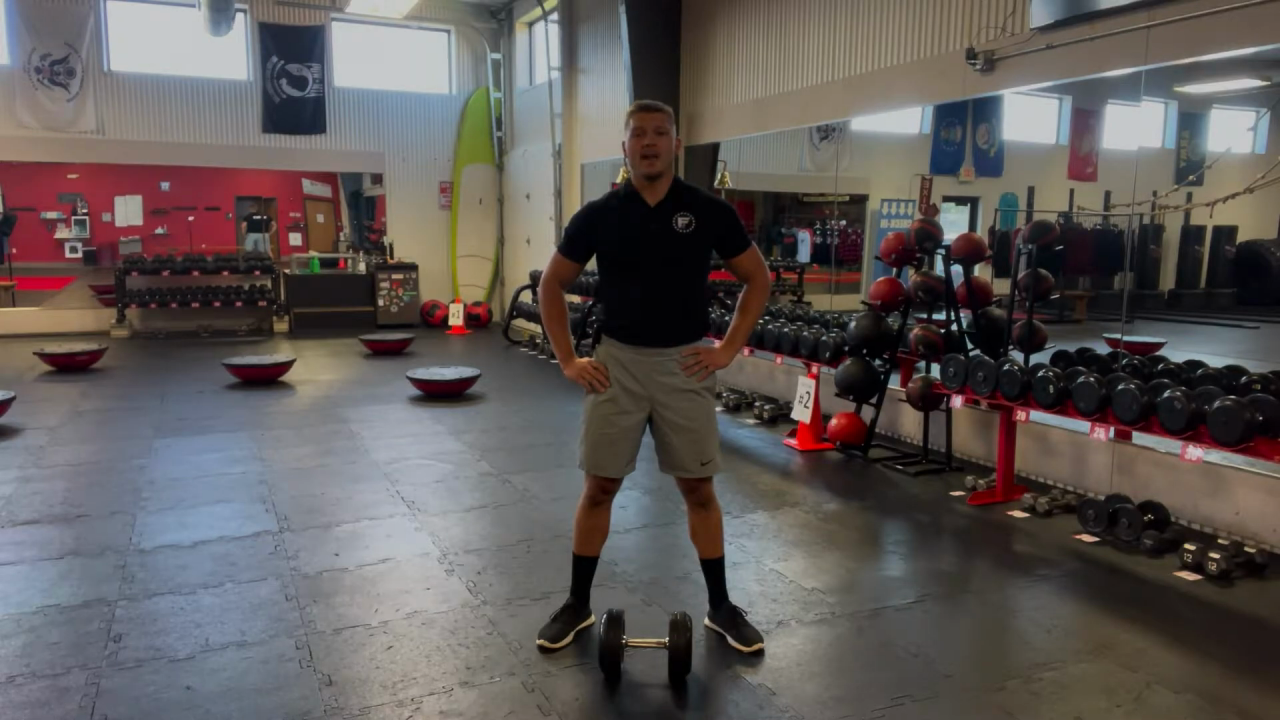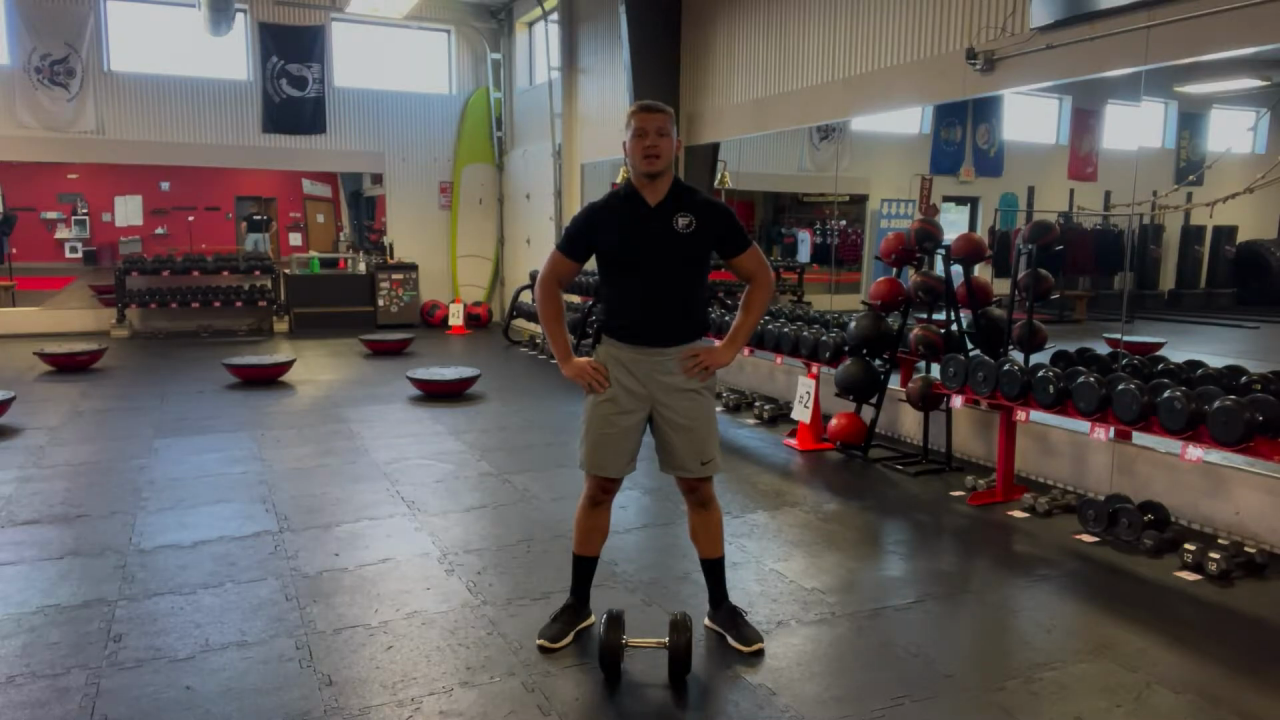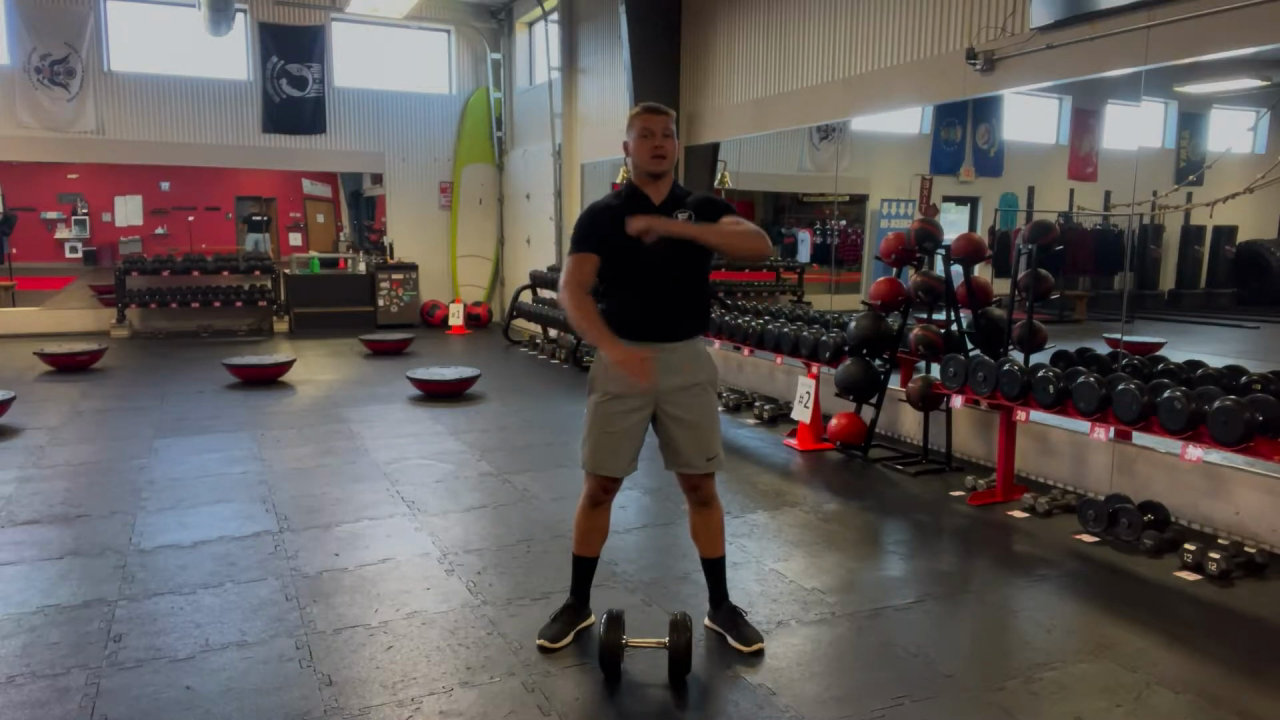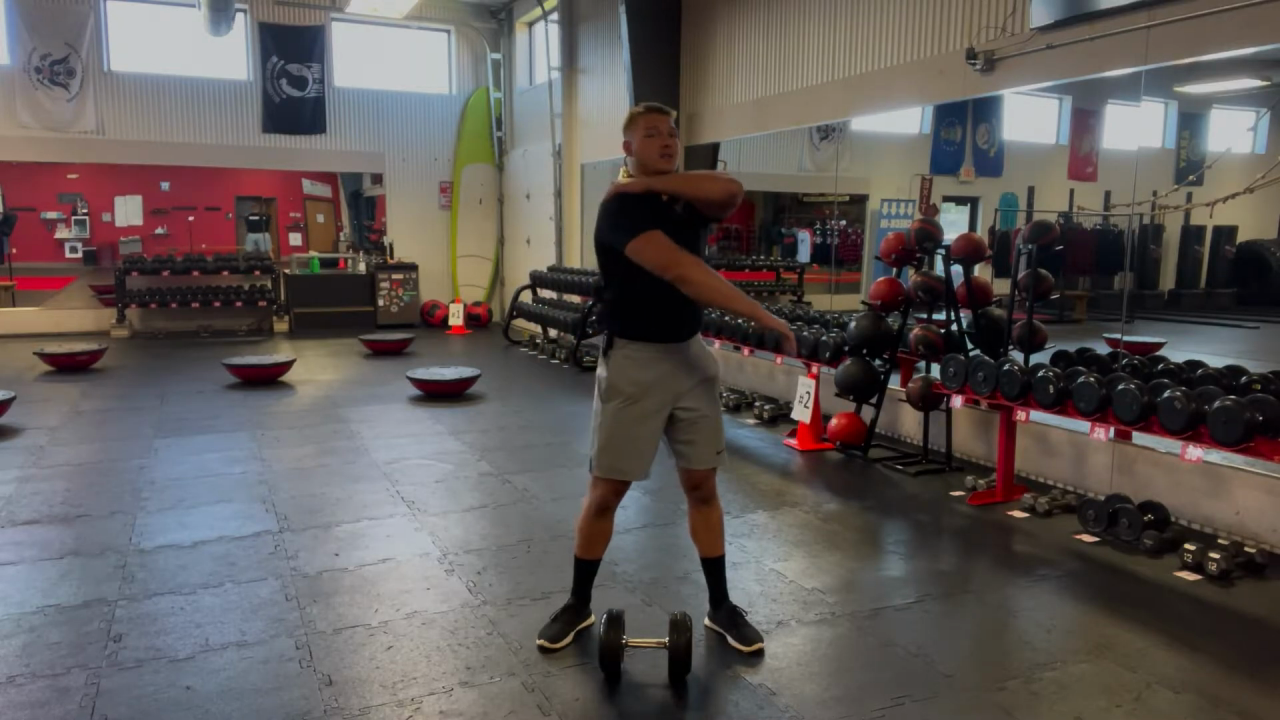
dt=0.5s
person 1, frame 1
left shoulder: (709, 211)
right shoulder: (599, 215)
left elbow: (758, 279)
right elbow: (552, 284)
left wrist: (729, 348)
right wrist: (568, 359)
left hip: (684, 364)
right hip: (617, 363)
left knee: (699, 488)
right knee: (599, 487)
left ankle: (720, 606)
right ankle: (577, 604)
person 1, frame 2
left shoulder: (708, 213)
right shoulder: (599, 216)
left elbow: (761, 279)
right elbow: (549, 283)
left wrist: (730, 347)
right wrist: (565, 358)
left hip: (684, 365)
right hip: (617, 364)
left knee: (698, 489)
right knee: (599, 487)
left ankle: (720, 606)
right ankle: (577, 604)
person 1, frame 3
left shoulder: (702, 210)
right shoulder: (602, 215)
left elbow: (758, 246)
right elbow: (572, 288)
left wrist: (680, 228)
right wrist: (609, 344)
left hip: (686, 365)
right hip: (622, 362)
left knee: (701, 487)
right knee: (599, 486)
left ankle: (720, 605)
right ankle: (577, 604)
person 1, frame 4
left shoulder: (689, 202)
right shoulder: (621, 207)
left elbow: (730, 191)
right elbow: (678, 270)
left wrist: (653, 181)
right wrist: (761, 315)
left hip: (691, 355)
right hip: (634, 360)
left knee: (702, 485)
right knee: (606, 490)
left ankle: (720, 606)
right ankle: (579, 604)
